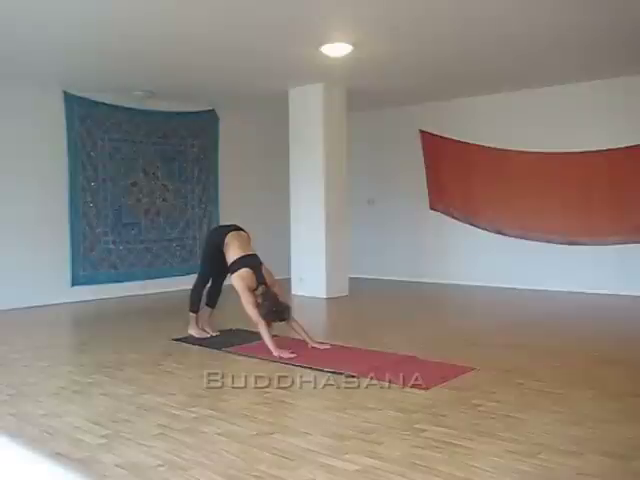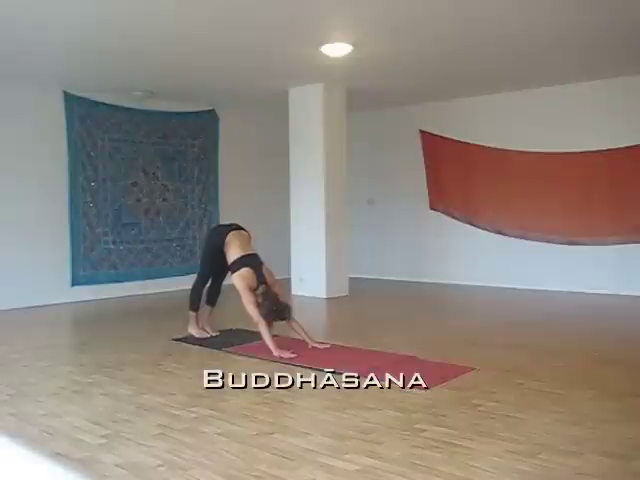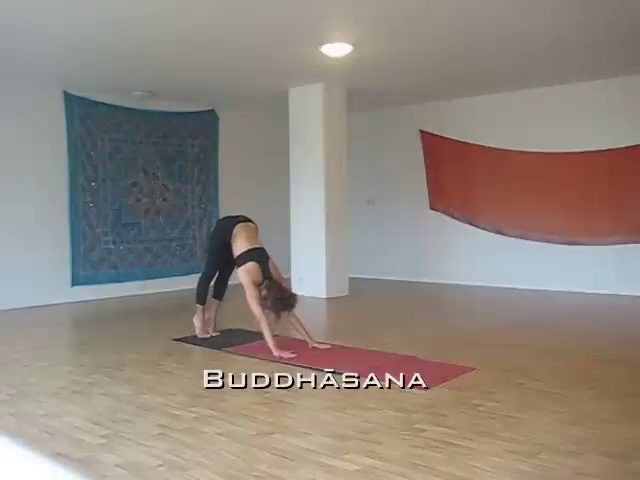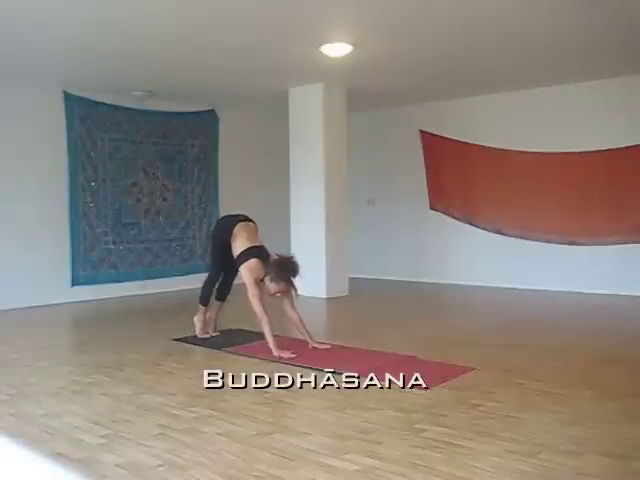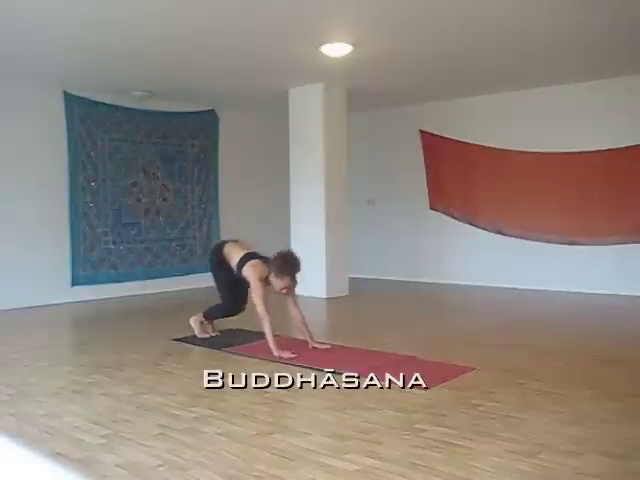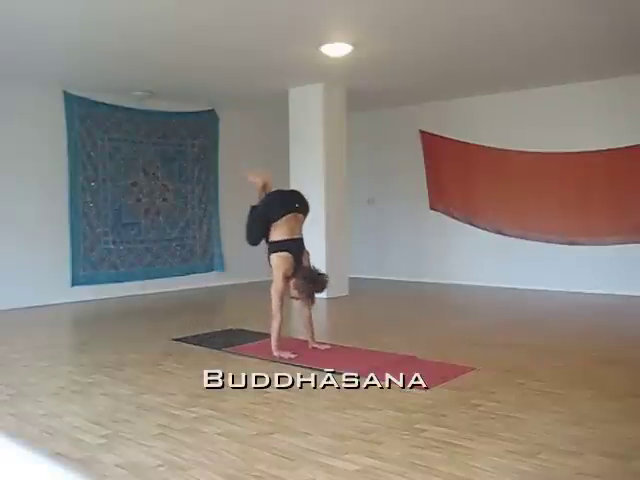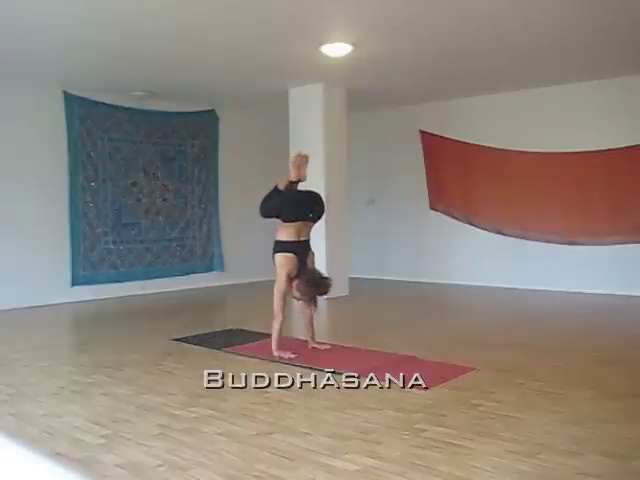
dt=0.5s
person 1, frame 1
left shoulder: (270, 283)
right shoulder: (244, 284)
left elbow: (288, 317)
right elbow: (258, 322)
left wrist: (311, 341)
right wrist: (275, 350)
right hip: (219, 238)
left knee: (218, 282)
right knee: (203, 280)
left ankle: (205, 321)
right ankle: (193, 325)
person 1, frame 2
left shoulder: (270, 283)
right shoulder: (244, 283)
left elbow: (288, 316)
right elbow: (259, 321)
left wrist: (310, 341)
right wrist: (275, 350)
right hip: (220, 237)
left knee: (218, 280)
right knee: (203, 279)
left ankle: (204, 320)
right ankle: (193, 324)
person 1, frame 3
left shoulder: (276, 278)
right shoulder: (249, 278)
left elbow: (290, 313)
right elbow: (261, 319)
left wrist: (310, 341)
right wrist: (275, 350)
right hip: (227, 229)
left knee: (224, 275)
right knee: (209, 273)
left ankle: (210, 316)
right ankle: (199, 316)
person 1, frame 4
left shoulder: (277, 273)
right shoulder: (251, 273)
left elbow: (291, 310)
right elbow: (262, 316)
left wrist: (311, 340)
right wrist: (275, 350)
right hip: (225, 229)
left knee: (229, 278)
right knee: (215, 275)
left ankle: (211, 316)
right ankle: (200, 316)
person 1, frame 5
left shoulder: (281, 276)
right shoulder: (256, 275)
left elbow: (295, 309)
right elbow: (263, 316)
left wrist: (311, 341)
right wrist: (275, 350)
left hip: (235, 250)
right hip: (222, 253)
left knee: (238, 306)
right knee: (230, 305)
left ankle: (208, 320)
right ankle: (199, 319)
person 1, frame 6
left shoulder: (304, 270)
right shoulder: (282, 273)
left elbow: (307, 309)
right elbow: (276, 315)
left wrist: (312, 342)
right wrist: (275, 350)
right hip: (275, 206)
right knee: (253, 239)
right ankle: (263, 188)
person 1, frame 7
left shoulder: (308, 273)
right shoulder: (286, 275)
left elbow: (308, 309)
right elbow: (278, 315)
left wrist: (312, 341)
right wrist: (275, 350)
right hip: (293, 208)
